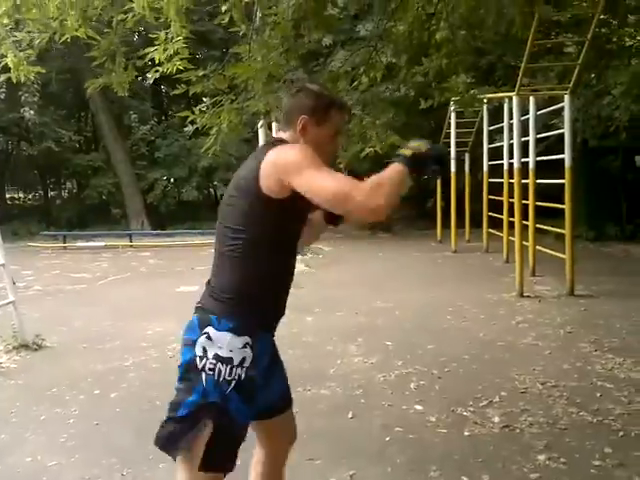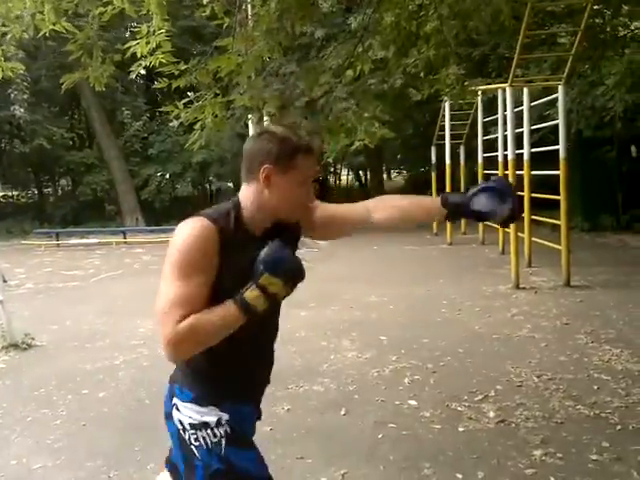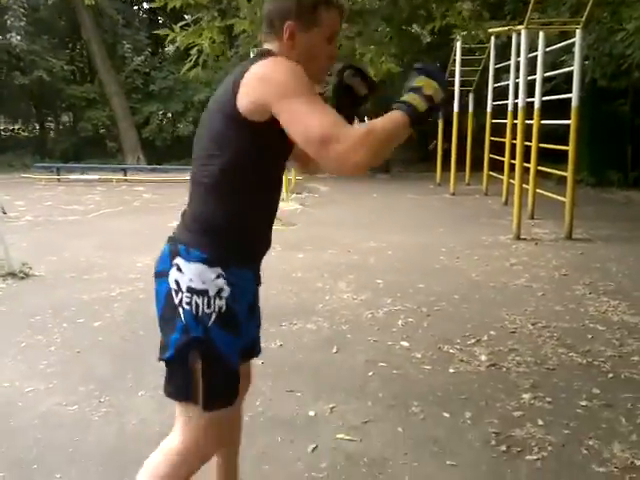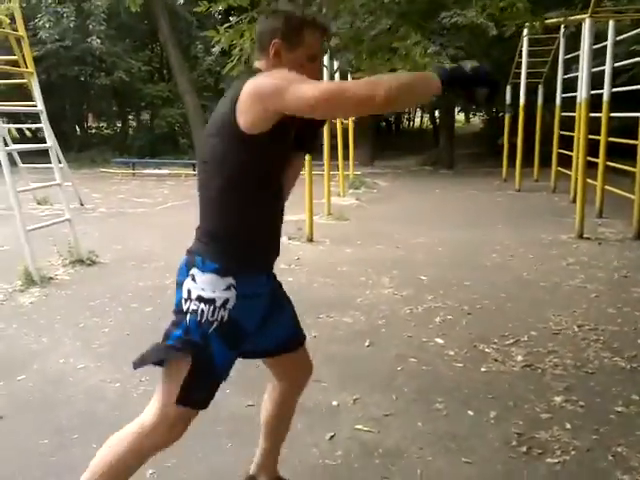
dt=0.7s
person 1, frame 1
left shoulder: (270, 167)
right shoulder: (286, 159)
left elbow: (290, 241)
right elbow: (369, 203)
left wrist: (331, 214)
right wrist: (410, 158)
left hip: (249, 336)
right hip: (226, 338)
left knee: (280, 434)
person 1, frame 2
left shoulder: (290, 218)
right shoulder: (199, 234)
left elbow: (374, 213)
right elbow: (175, 341)
left wrist: (460, 204)
right wrist: (259, 293)
left hip: (233, 399)
right hip: (204, 407)
person 1, frame 3
left shoulder: (263, 81)
right shoulder: (273, 75)
left elbow: (320, 149)
right elbow: (352, 158)
left wrist: (347, 99)
right wrist: (417, 104)
left hip: (232, 270)
right hip: (202, 274)
left knee: (233, 384)
right knee: (201, 433)
person 1, frame 4
left shoulder: (267, 110)
right shoulder: (266, 91)
right elbow: (369, 96)
left wrist: (300, 145)
right wrist: (448, 77)
left hip: (253, 277)
right hip: (219, 281)
left knee: (296, 373)
right knee: (163, 424)
